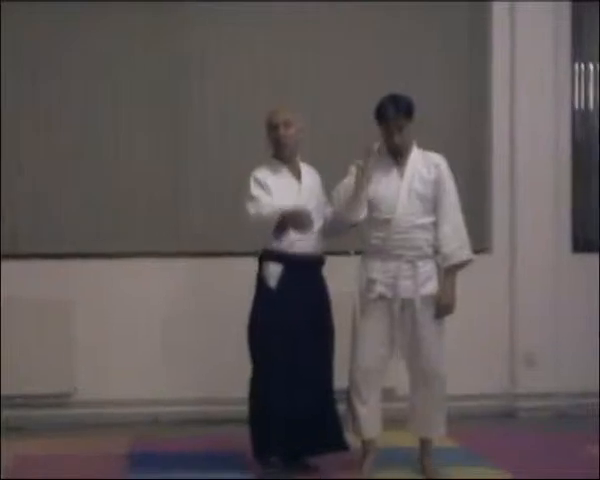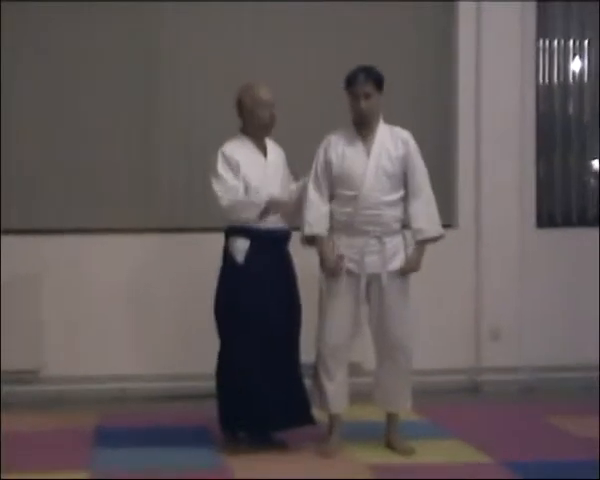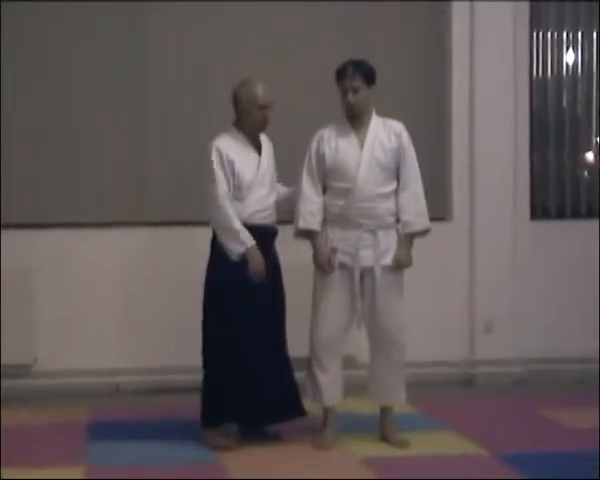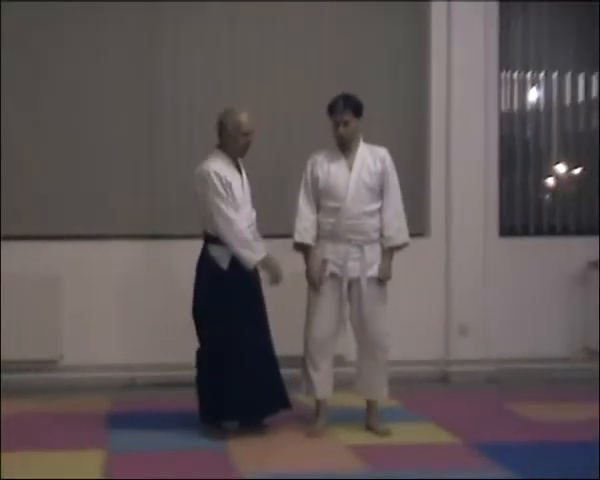
dt=0.5s
person 1, frame 1
left shoulder: (435, 165)
right shoulder: (368, 168)
left elbow: (449, 223)
right elbow: (345, 209)
left wrist: (449, 280)
right wrist: (366, 166)
left hip: (423, 275)
right hip: (378, 275)
left knee: (428, 366)
right knee: (366, 364)
person 1, frame 2
left shoulder: (402, 141)
right shoulder: (332, 144)
left elbow: (419, 195)
right elbow: (316, 196)
left wrist: (418, 247)
right wrist: (322, 244)
left hip: (389, 251)
right hip: (344, 251)
left knee: (395, 341)
right knee: (333, 340)
left ankle: (392, 428)
right ankle: (334, 427)
person 1, frame 3
left shoulder: (395, 133)
right shoulder: (325, 138)
left elbow: (410, 189)
right elbow: (311, 191)
left wrist: (407, 241)
right wrist: (317, 240)
left hip: (383, 244)
right hip: (338, 244)
left knee: (388, 334)
right knee: (326, 332)
left ankle: (386, 420)
right ankle: (328, 420)
person 1, frame 4
left shoulder: (380, 158)
right shoulder: (318, 162)
left elbow: (392, 209)
right elbow: (306, 211)
left wrist: (388, 256)
right wrist: (310, 255)
left hip: (368, 257)
right hip: (329, 256)
left knee: (374, 337)
right knee: (319, 335)
left ankle: (372, 412)
right ankle: (320, 411)
person 2, frame 1
left shoulder: (313, 176)
right shoulder: (261, 177)
left elbow: (328, 221)
right elbow: (261, 214)
right wrist: (286, 214)
left hip: (311, 276)
right hip: (279, 278)
left knee: (312, 364)
right knee: (274, 366)
left ankle: (299, 446)
right ankle: (270, 450)
person 2, frame 2
left shoulder: (277, 152)
right shoulder: (229, 153)
left elbow: (290, 195)
right elbow: (230, 201)
right wrist: (269, 203)
left hip: (277, 252)
right hip: (246, 254)
left knee: (279, 339)
right knee: (243, 344)
left ankle: (264, 423)
right ankle: (236, 425)
person 2, frame 3
left shoulder: (266, 144)
right shoulder: (221, 148)
right elbow: (222, 206)
left wrist: (299, 194)
right wrist: (247, 248)
left hip: (263, 247)
right hip: (233, 253)
left knee: (265, 337)
right knee: (228, 339)
left ankle: (253, 418)
right ankle: (216, 421)
person 2, frame 4
left shoulder: (237, 166)
right shoulder: (211, 171)
right elbow: (228, 223)
left wrist: (261, 254)
right wrist: (263, 257)
left hip: (241, 262)
right hip: (220, 264)
left knee: (252, 339)
right knee: (220, 342)
left ankle: (247, 411)
right ankle: (216, 414)
